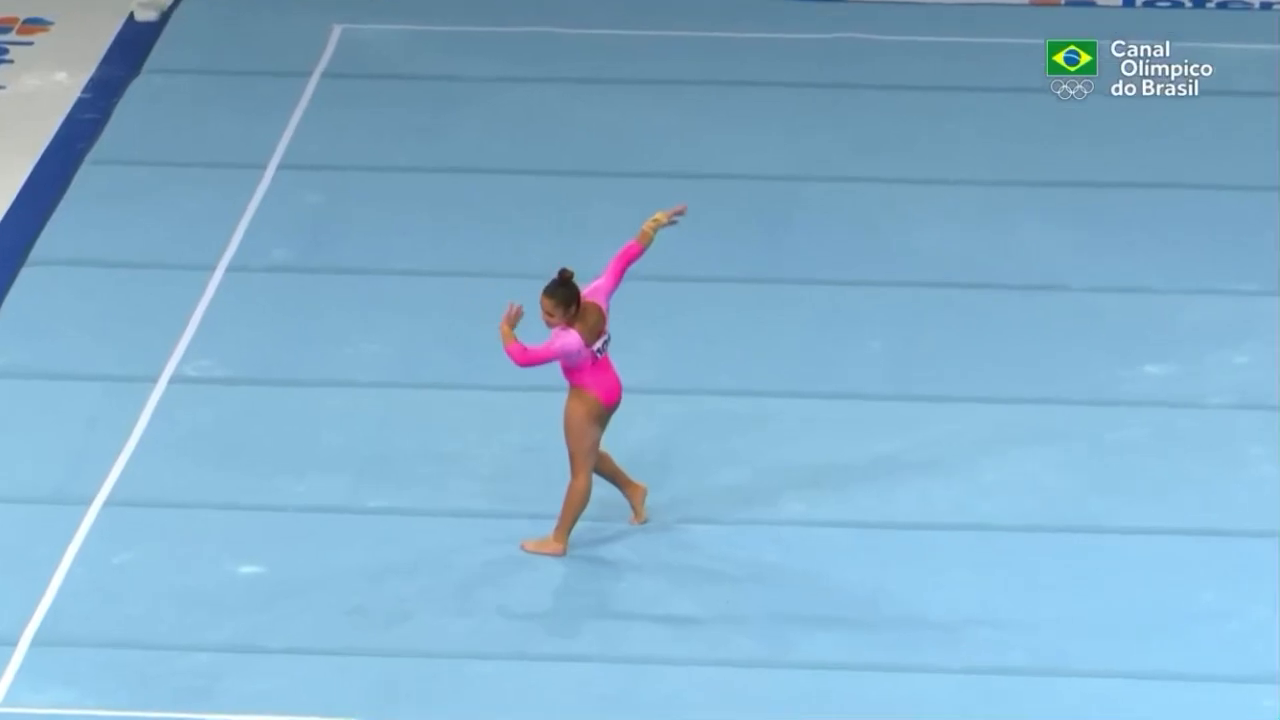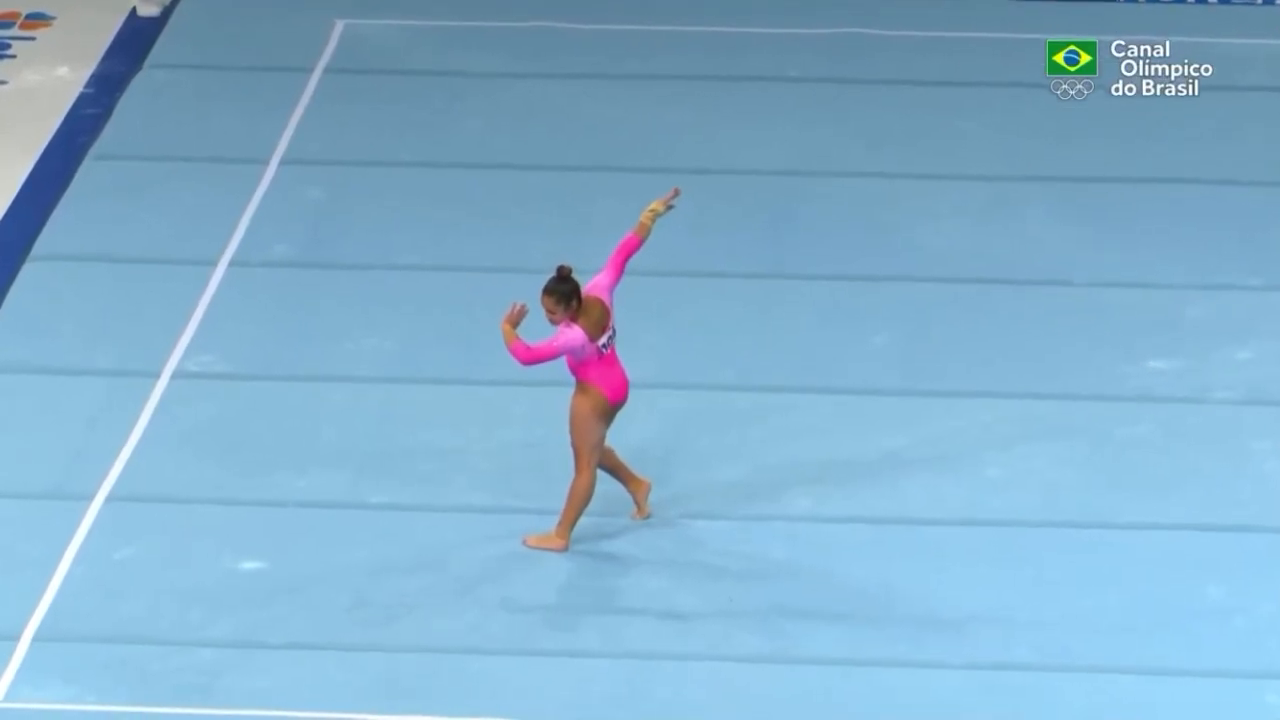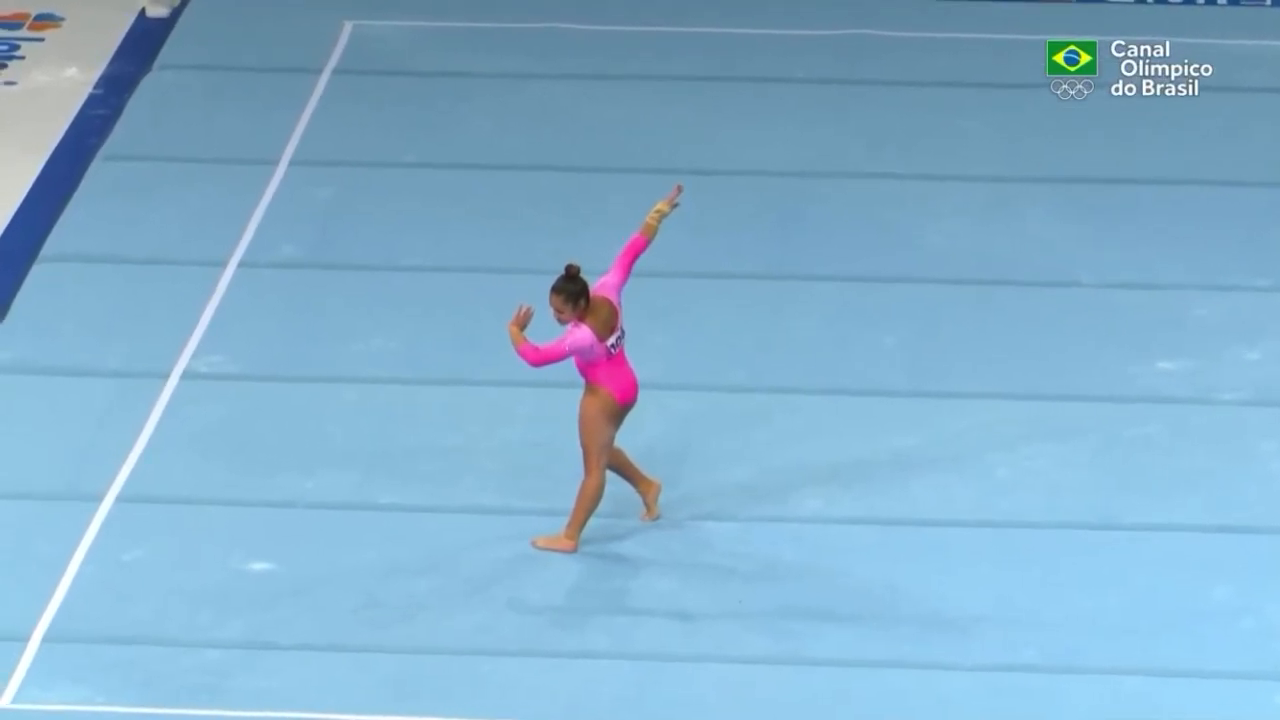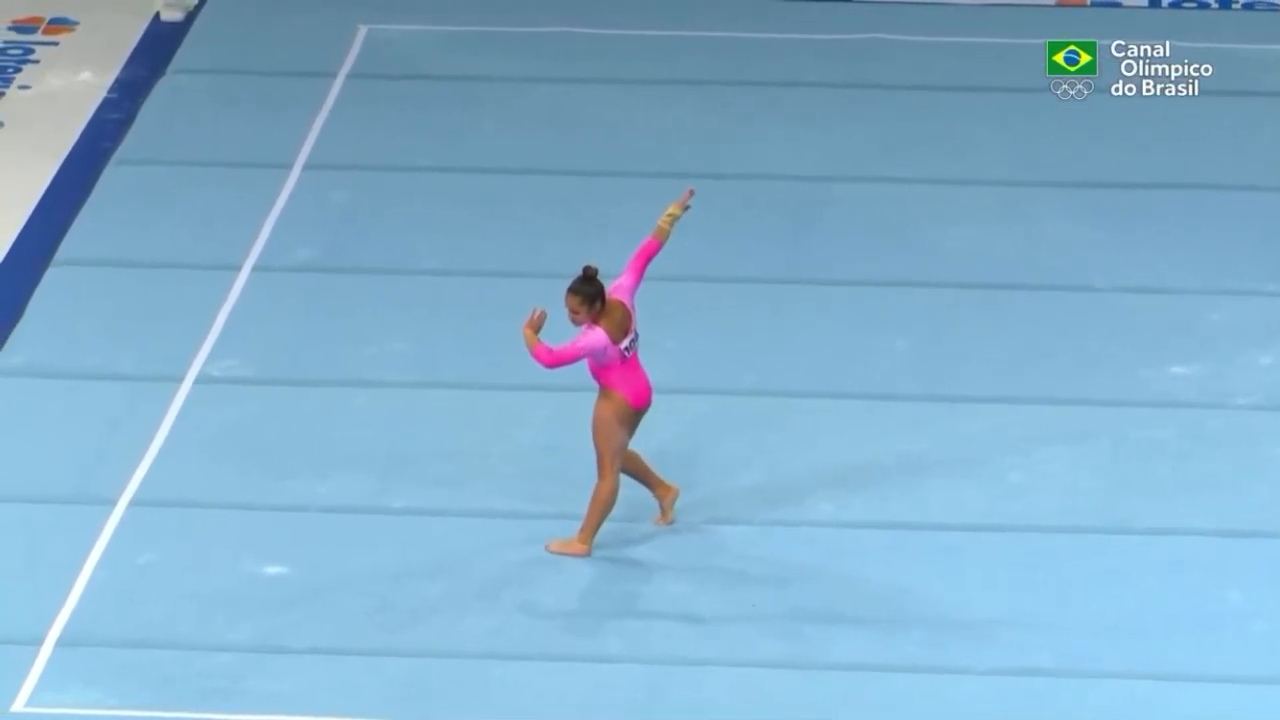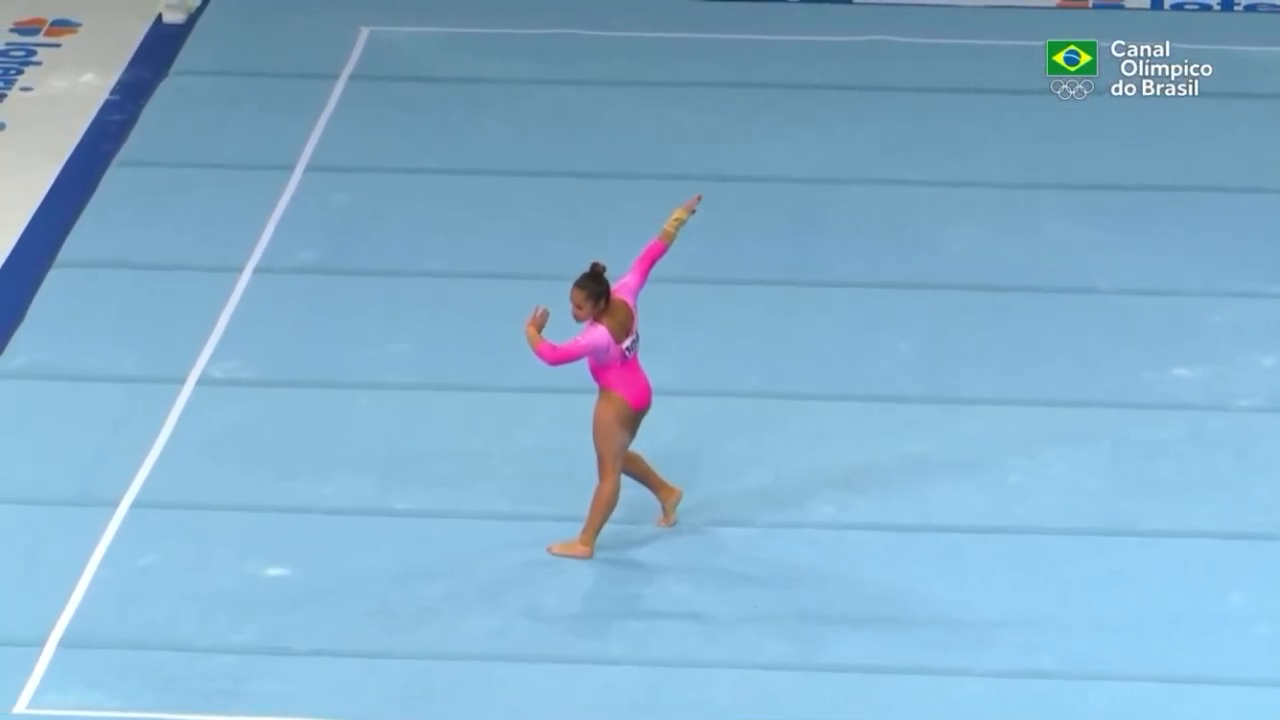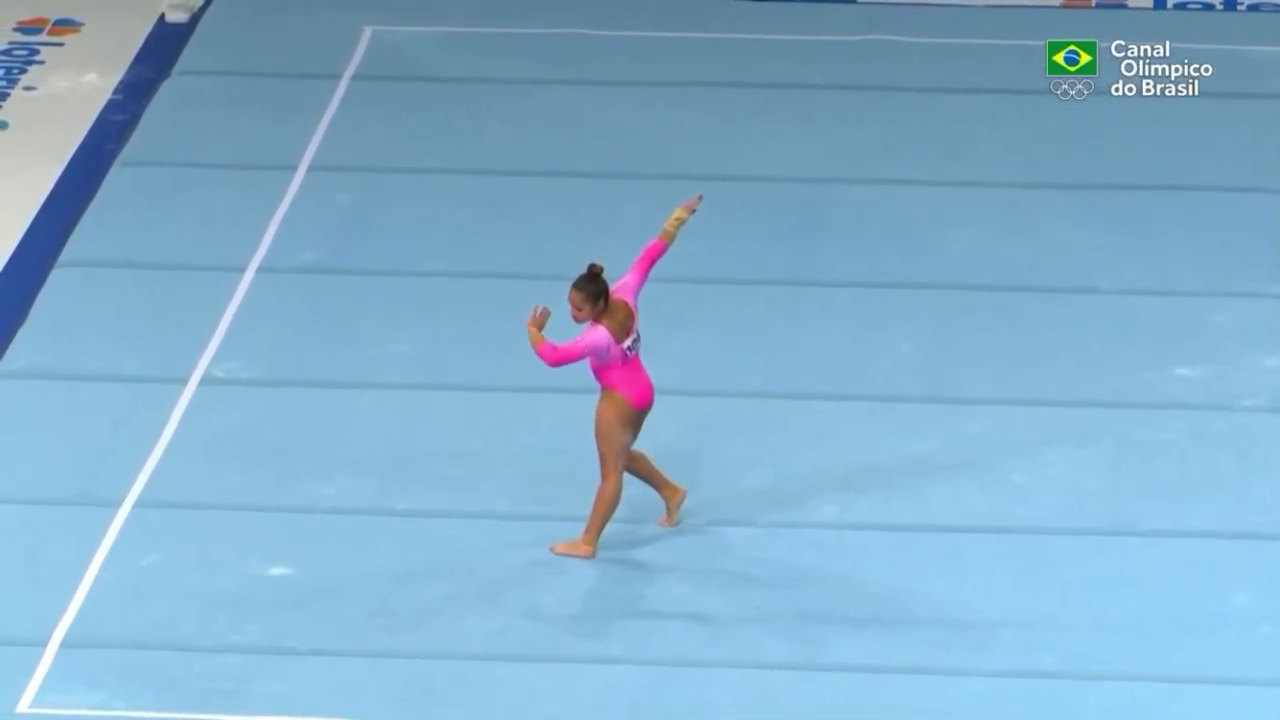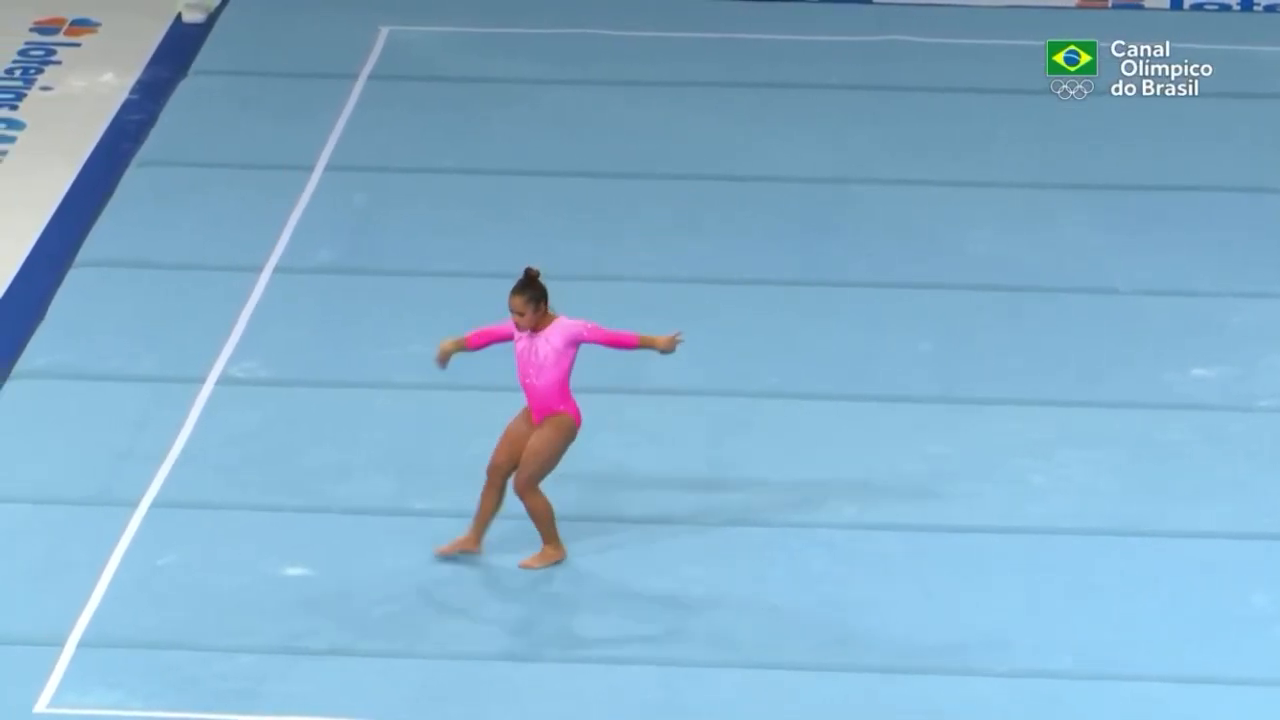
dt=0.7s
person 1, frame 1
left shoulder: (569, 341)
right shoulder: (595, 298)
left elbow: (523, 357)
right elbow: (623, 259)
left wrist: (506, 329)
right wrist: (653, 225)
left hip: (588, 399)
right hip: (608, 389)
left knee: (580, 470)
right knee: (588, 453)
left ankle: (558, 540)
right ankle: (632, 489)
person 1, frame 2
left shoulder: (573, 336)
right shoulder: (599, 292)
left elbow: (526, 356)
right elbow: (623, 253)
left wrist: (507, 328)
right wrist: (650, 215)
left hip: (595, 394)
right hip: (616, 385)
left knee: (585, 465)
right knee: (592, 449)
left ankle: (560, 535)
right ankle: (636, 484)
person 1, frame 3
left shoulder: (581, 337)
right shoulder: (607, 293)
left elbow: (535, 357)
right elbow: (630, 253)
left wrist: (515, 331)
right wrist: (656, 217)
left hip: (604, 396)
right hip: (624, 387)
left knee: (594, 467)
right knee: (603, 451)
left ankle: (569, 537)
right ankle: (646, 485)
person 1, frame 4
left shoulder: (596, 338)
right shoulder: (621, 295)
left elbow: (549, 358)
right elbow: (643, 256)
left wrist: (529, 334)
right wrist: (669, 219)
left hip: (618, 399)
right hip: (639, 390)
left knee: (608, 471)
right knee: (617, 455)
left ankle: (582, 541)
right ankle: (663, 490)
person 1, frame 5
left shoulder: (598, 336)
right shoulder: (624, 296)
left elbow: (553, 355)
right elbow: (649, 256)
left wrist: (532, 331)
right wrist: (677, 220)
left hip: (617, 400)
right hip: (638, 391)
left knee: (608, 472)
right knee: (619, 456)
left ankle: (584, 543)
right ankle: (666, 491)
person 1, frame 6
left shoulder: (597, 337)
right shoulder: (624, 295)
left elbow: (553, 357)
right elbow: (649, 256)
left wrist: (533, 330)
right wrist: (678, 219)
left hip: (620, 400)
right hip: (642, 391)
left knee: (611, 471)
right knee: (622, 456)
left ankle: (587, 543)
right ankle: (671, 491)
person 1, frame 7
left shoulder: (566, 329)
right shoulder: (518, 328)
left elbow: (614, 336)
right elbow: (486, 335)
left wrist: (656, 342)
right wrist: (454, 344)
left hip: (560, 419)
right hip: (533, 415)
left knee: (523, 484)
right knee: (494, 473)
left ankle: (553, 548)
right ankle: (473, 538)
